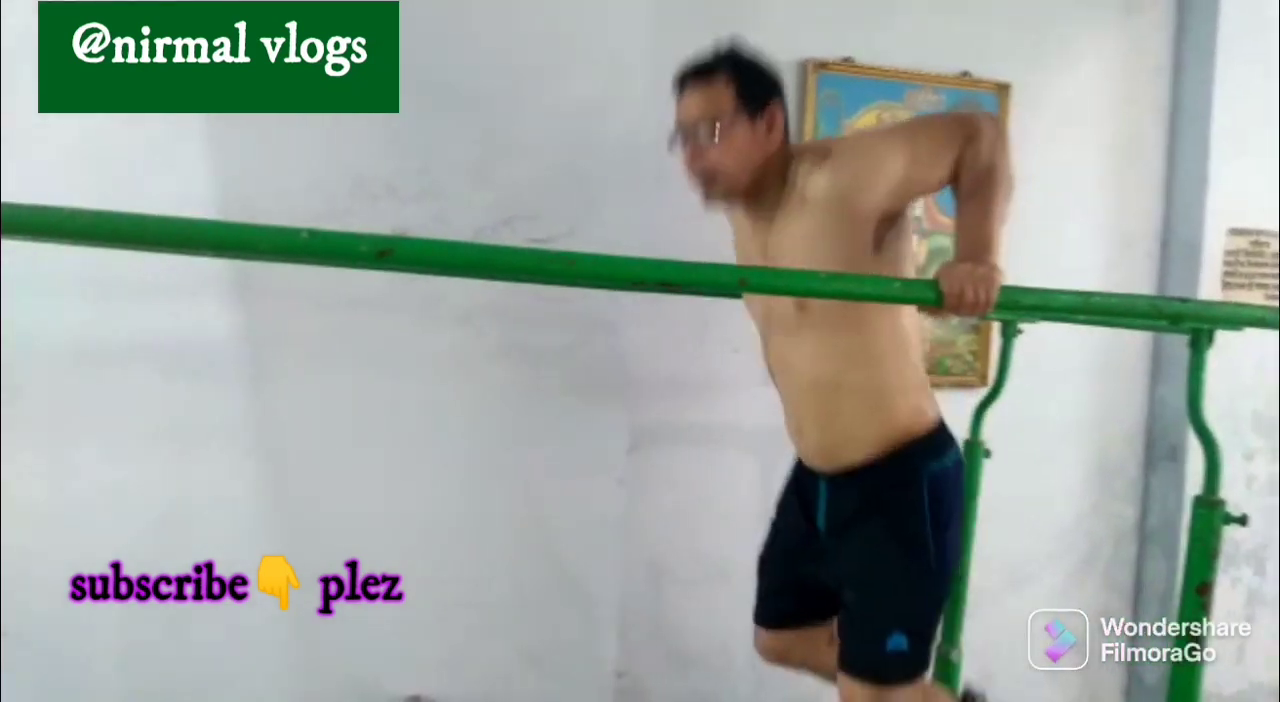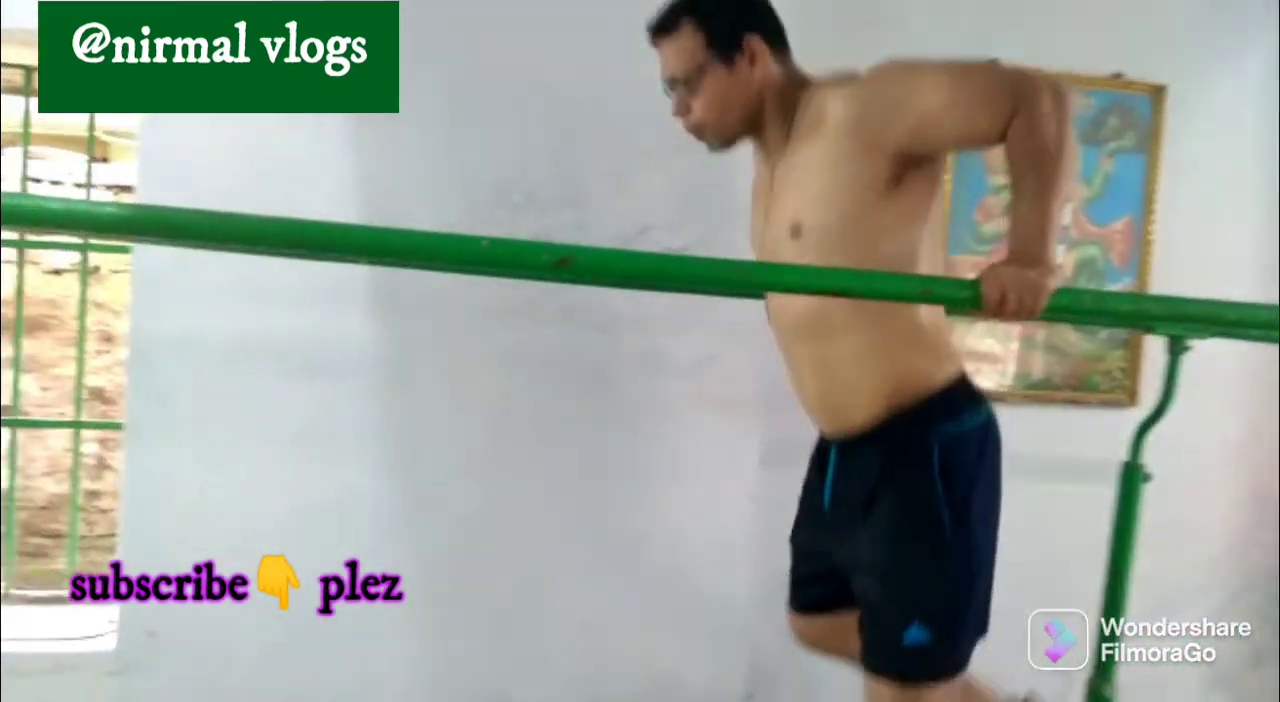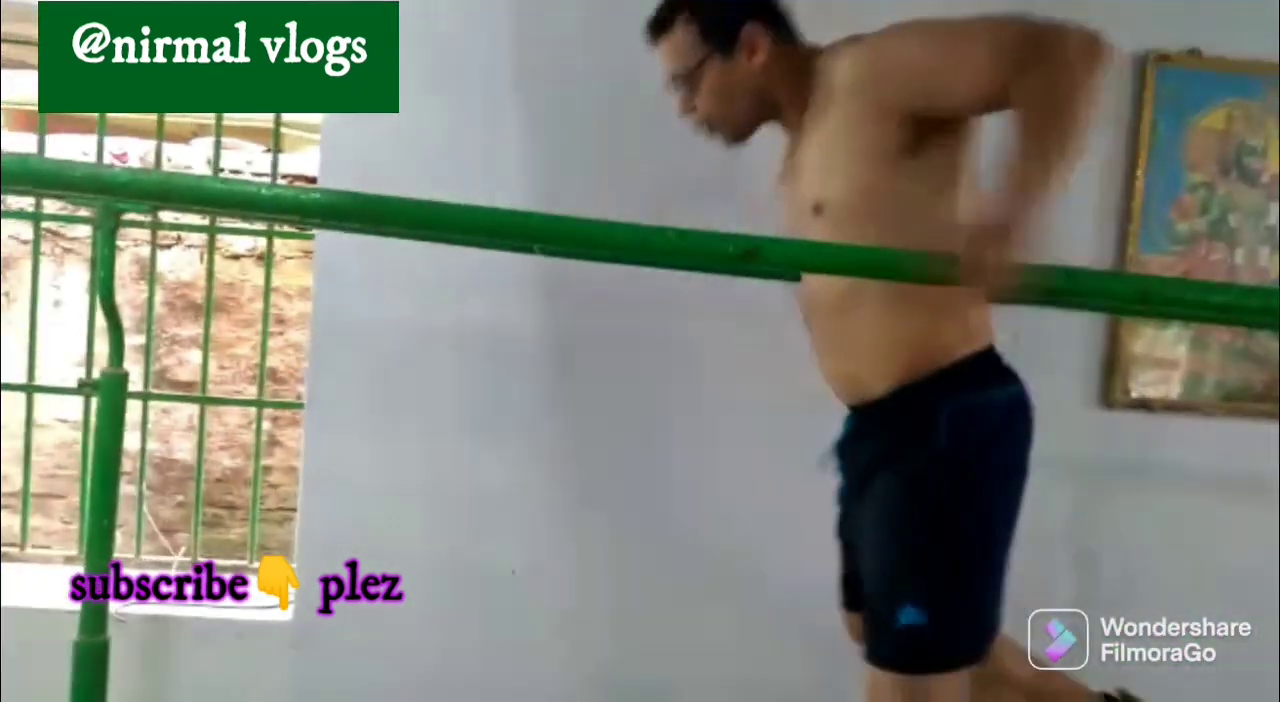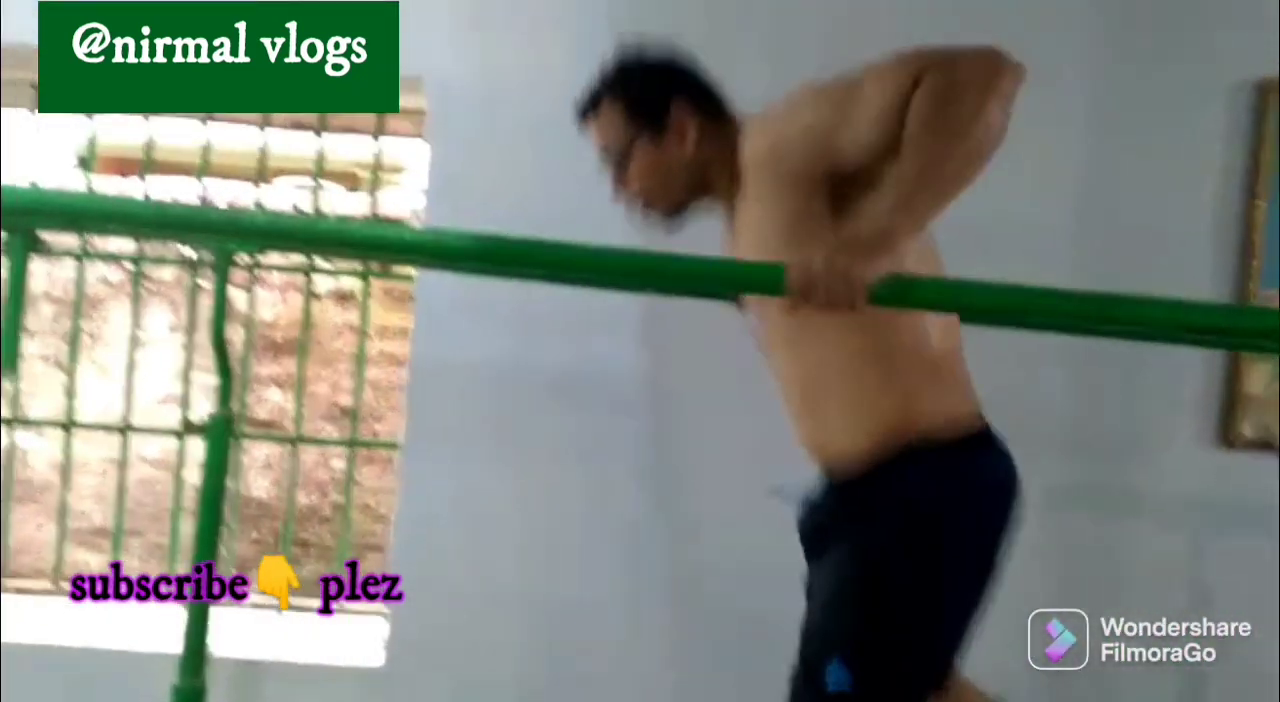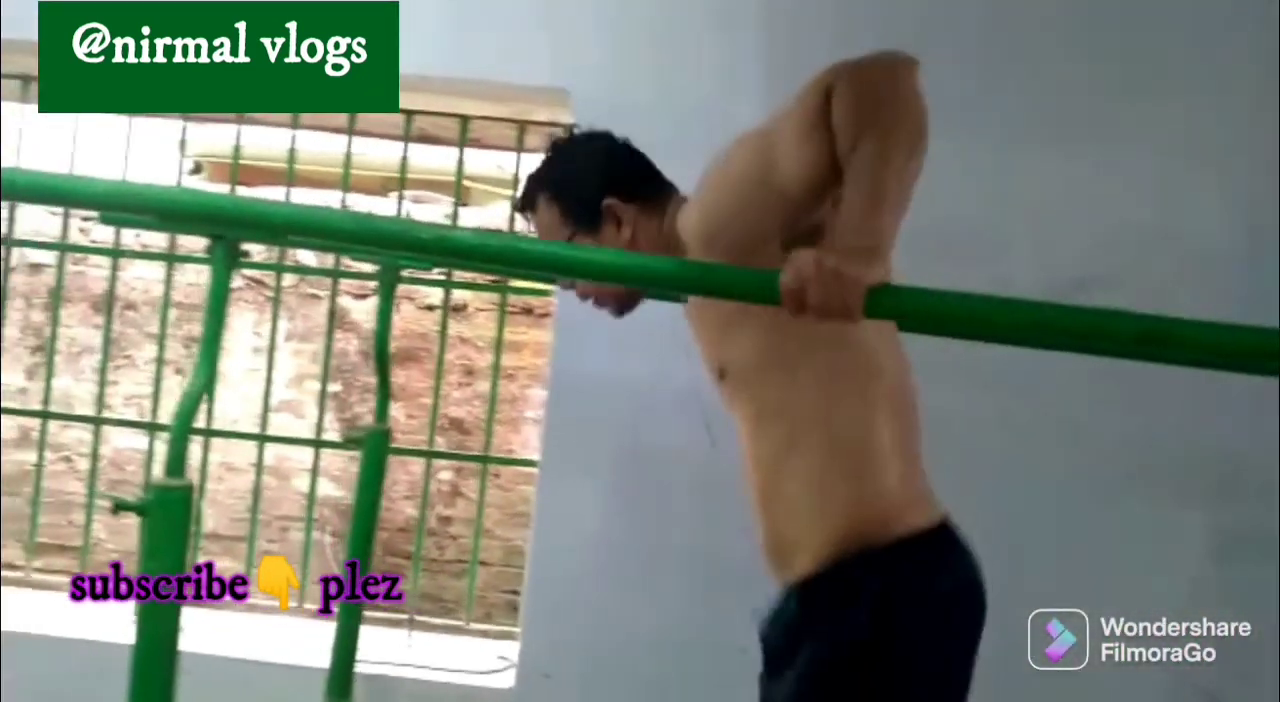
dt=0.7s
person 1, frame 1
left shoulder: (838, 183)
right shoulder: (747, 211)
left elbow: (979, 134)
left wrist: (980, 257)
left hip: (907, 480)
right hip: (818, 480)
right knee: (781, 640)
person 1, frame 2
left shoulder: (857, 111)
right shoulder: (774, 147)
left elbow: (1037, 96)
left wrist: (1030, 248)
left hip: (928, 447)
right hip: (845, 453)
right knee: (818, 623)
person 1, frame 3
left shoulder: (866, 73)
right shoulder: (810, 122)
left wrist: (1011, 217)
left hip: (948, 425)
right hip: (884, 432)
right knee: (876, 631)
person 1, frame 4
left shoulder: (781, 146)
right shoulder: (757, 187)
left elbow: (980, 74)
left wrist: (876, 239)
left hip: (924, 491)
right hip: (877, 493)
person 1, frame 5
left shoulder: (725, 224)
right shoulder: (717, 254)
left elbow: (879, 78)
left wrist: (861, 250)
left hip: (886, 592)
right hip: (843, 594)
